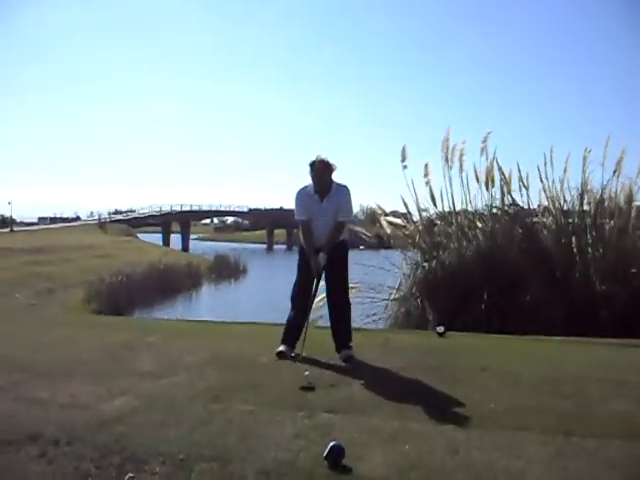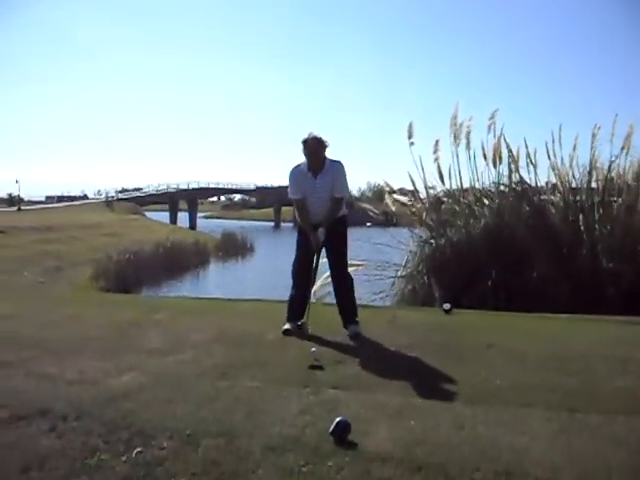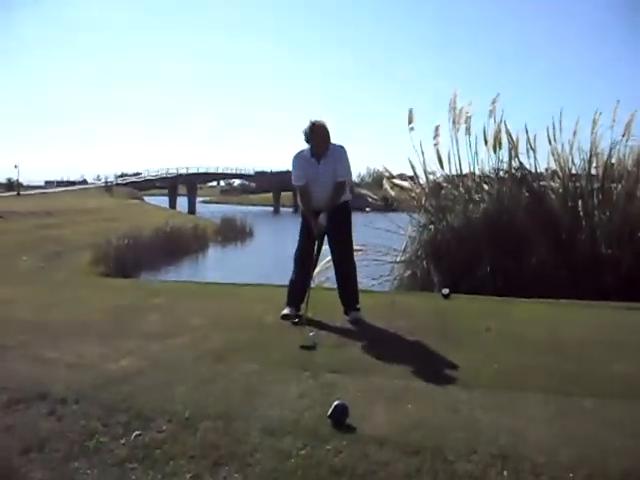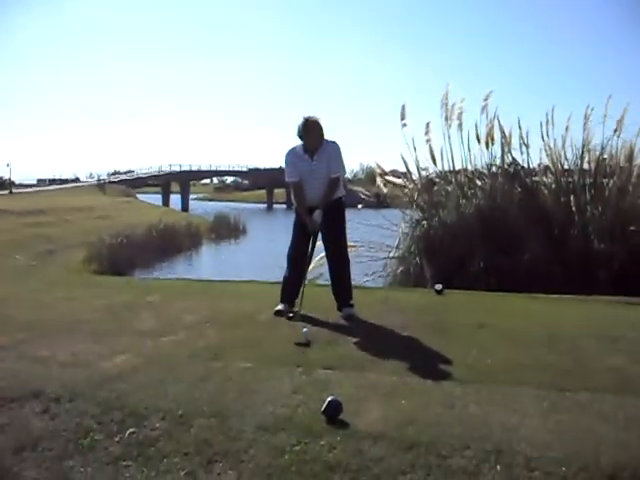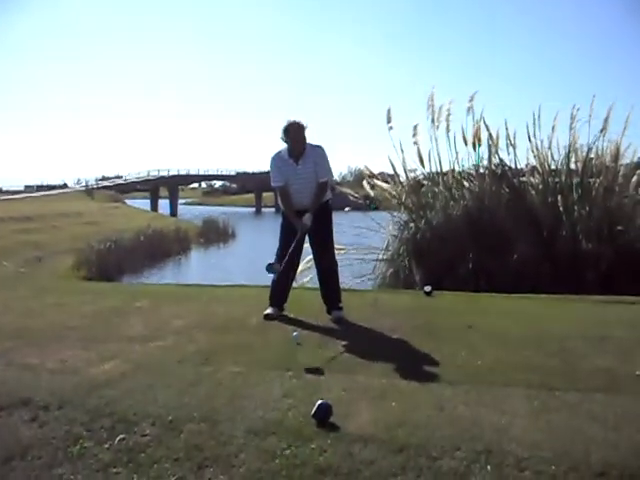
dt=0.3s
person 1, frame 1
left shoulder: (343, 192)
right shoulder: (302, 194)
left elbow: (340, 226)
right elbow: (304, 228)
left wrist: (324, 254)
right wrist: (313, 257)
left hip: (336, 247)
right hip: (309, 248)
left knee: (339, 297)
right knee: (300, 294)
left ankle: (344, 346)
right ankle: (288, 342)
person 1, frame 2
left shoulder: (337, 168)
right shoulder: (296, 173)
left elbow: (338, 201)
right elbow: (299, 206)
left wrist: (323, 229)
right wrist: (311, 234)
left hip: (334, 223)
right hip: (307, 225)
left knee: (340, 271)
right knee: (301, 271)
left ankle: (351, 321)
right ankle: (294, 319)
person 1, frame 3
left shoulder: (339, 152)
right shoulder: (299, 159)
left elbow: (340, 185)
right elbow: (302, 192)
left wrist: (325, 214)
right wrist: (313, 220)
left hip: (337, 209)
right hip: (311, 210)
left knee: (344, 258)
right knee: (303, 257)
left ankle: (352, 307)
right ankle: (293, 304)
person 1, frame 4
left shoulder: (332, 148)
right shoulder: (292, 156)
left elbow: (335, 181)
right elbow: (296, 188)
left wrist: (320, 211)
right wrist: (307, 217)
left hip: (332, 205)
right hip: (305, 208)
left knee: (338, 255)
right knee: (296, 254)
left ankle: (345, 303)
right ankle: (287, 301)
person 1, frame 5
left shoulder: (318, 153)
right shoulder: (277, 160)
left elbow: (324, 185)
right elbow: (282, 193)
left wrist: (310, 214)
right wrist: (296, 221)
left hip: (319, 209)
right hip: (292, 211)
left knee: (325, 258)
right knee: (284, 257)
left ankle: (334, 307)
right ankle: (276, 304)
